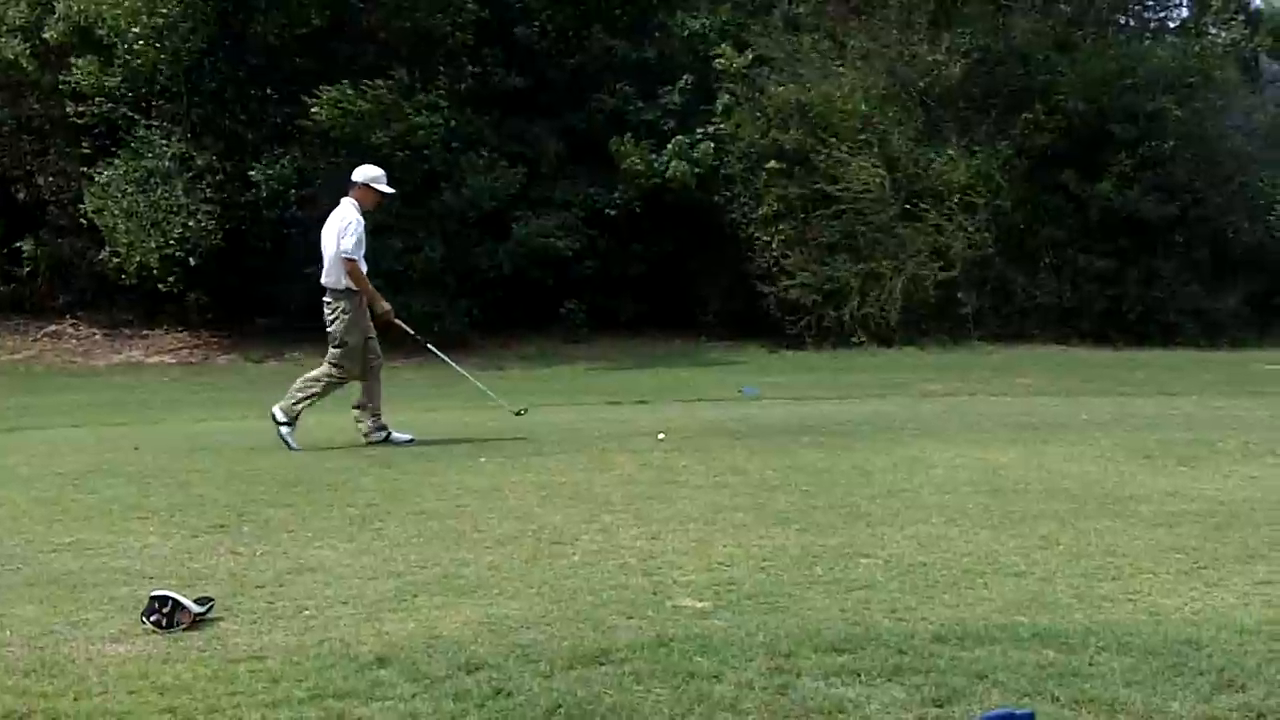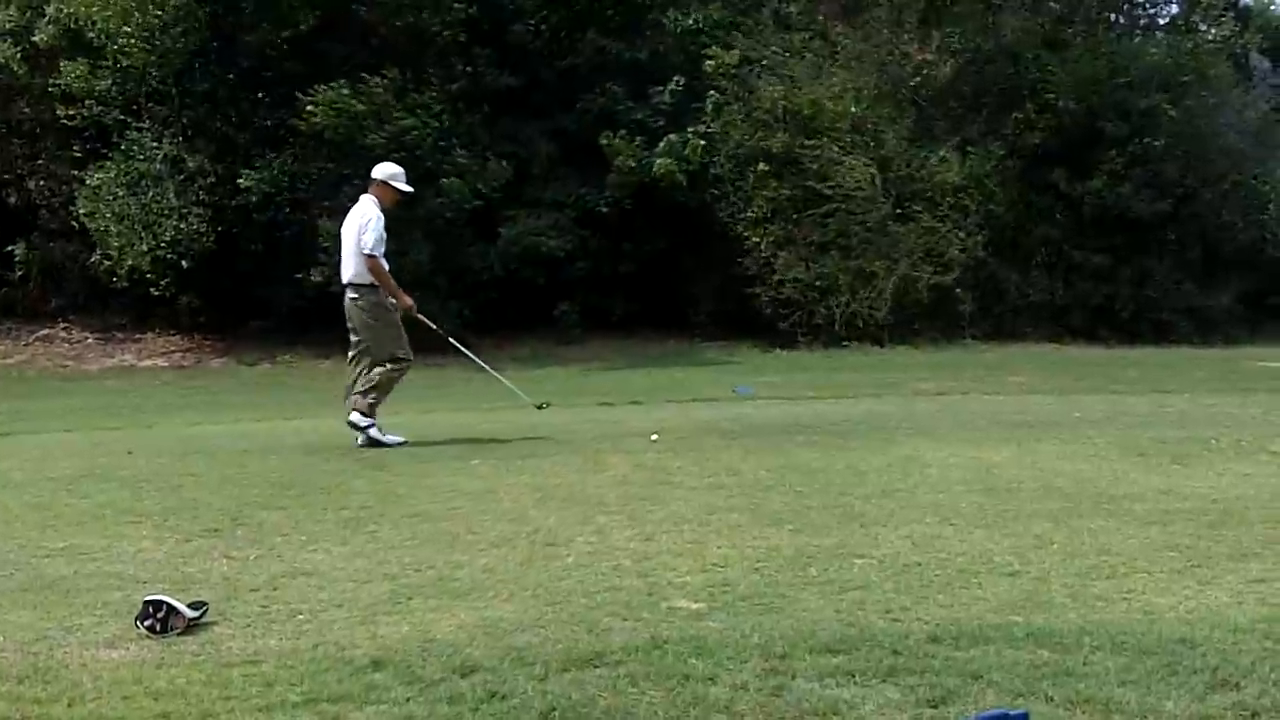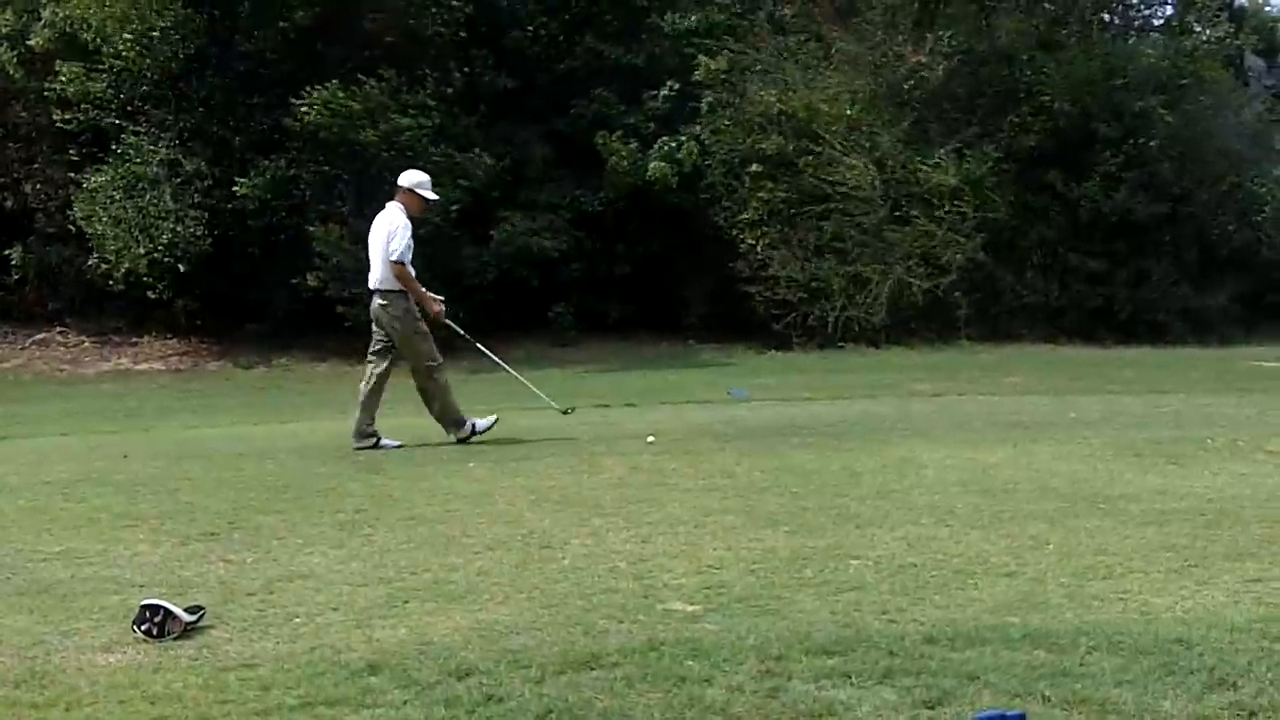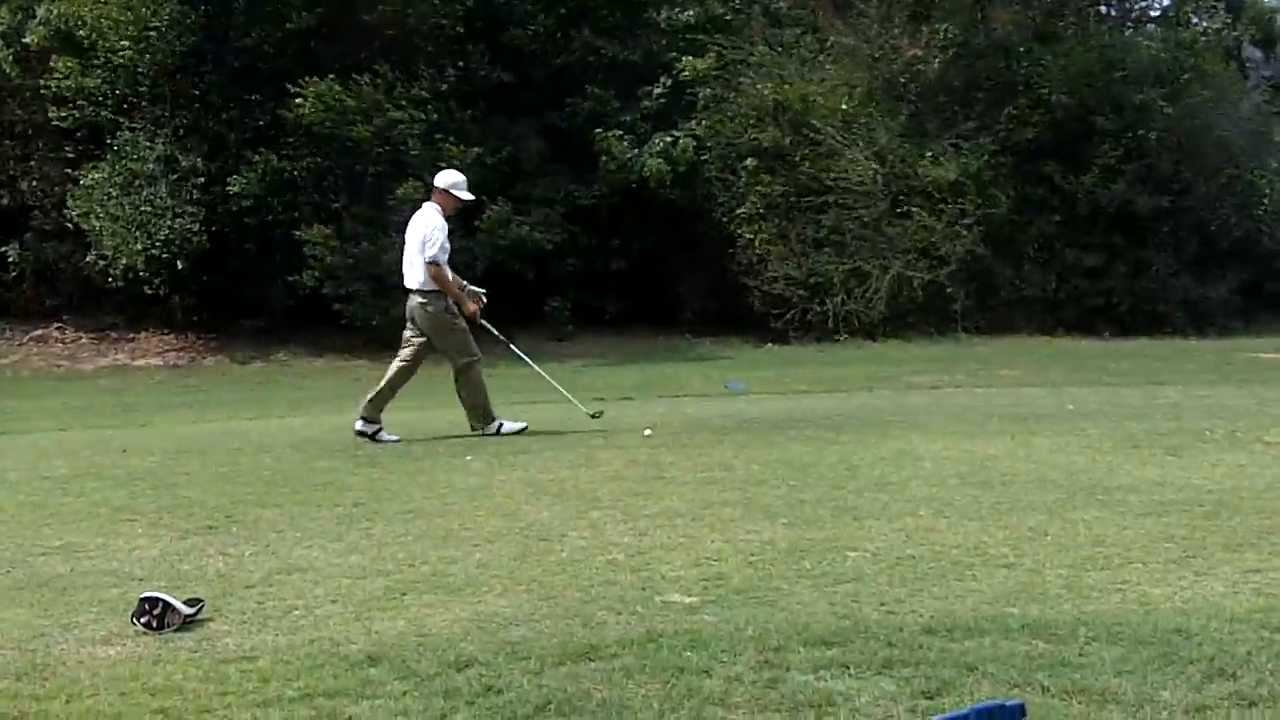
dt=0.2s
person 1, frame 1
left shoulder: (338, 214)
right shoulder: (352, 219)
right elbow: (351, 267)
right wrist: (378, 300)
left hip: (350, 301)
right hip: (345, 301)
left knee: (370, 362)
right knee: (340, 368)
left ankle: (374, 428)
right ankle: (287, 411)
person 1, frame 2
left shoulder: (357, 211)
right shoulder: (372, 214)
right elbow: (373, 263)
left wrist: (389, 295)
right wrist: (400, 295)
left hip: (356, 295)
right hip: (368, 296)
left knee: (365, 362)
right knee: (399, 358)
left ankle: (368, 429)
right ankle: (361, 411)
person 1, frame 3
left shoulder: (383, 218)
right shoulder: (400, 222)
right elbow: (399, 270)
left wrist: (422, 295)
right wrist: (426, 301)
left hip: (382, 301)
right hip: (396, 302)
left knee: (378, 367)
right knee: (429, 365)
left ankle: (365, 433)
right ankle: (458, 427)
person 1, frame 4
left shoulder: (419, 217)
right shoulder: (435, 223)
right elbow: (435, 271)
left wrist: (464, 286)
right wrist: (463, 301)
left hip: (418, 300)
right hip: (434, 302)
left knee: (407, 361)
right knee: (467, 360)
left ankle: (369, 419)
right ankle: (487, 423)
